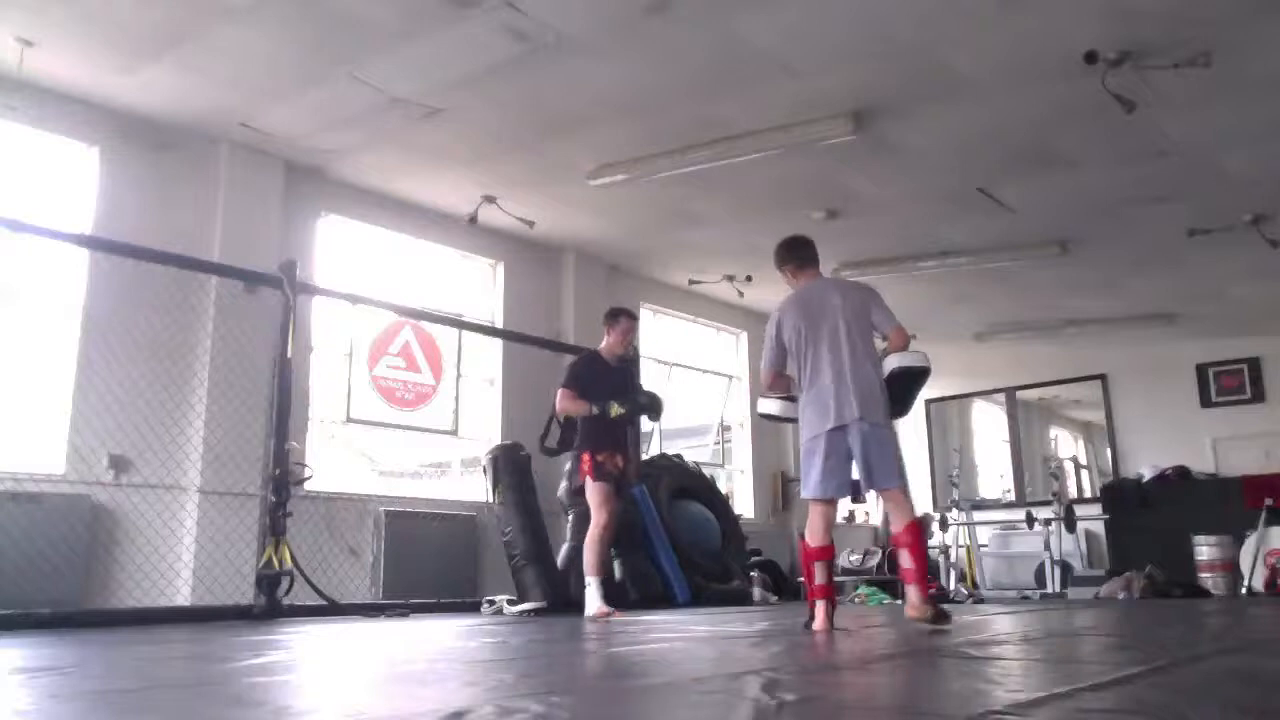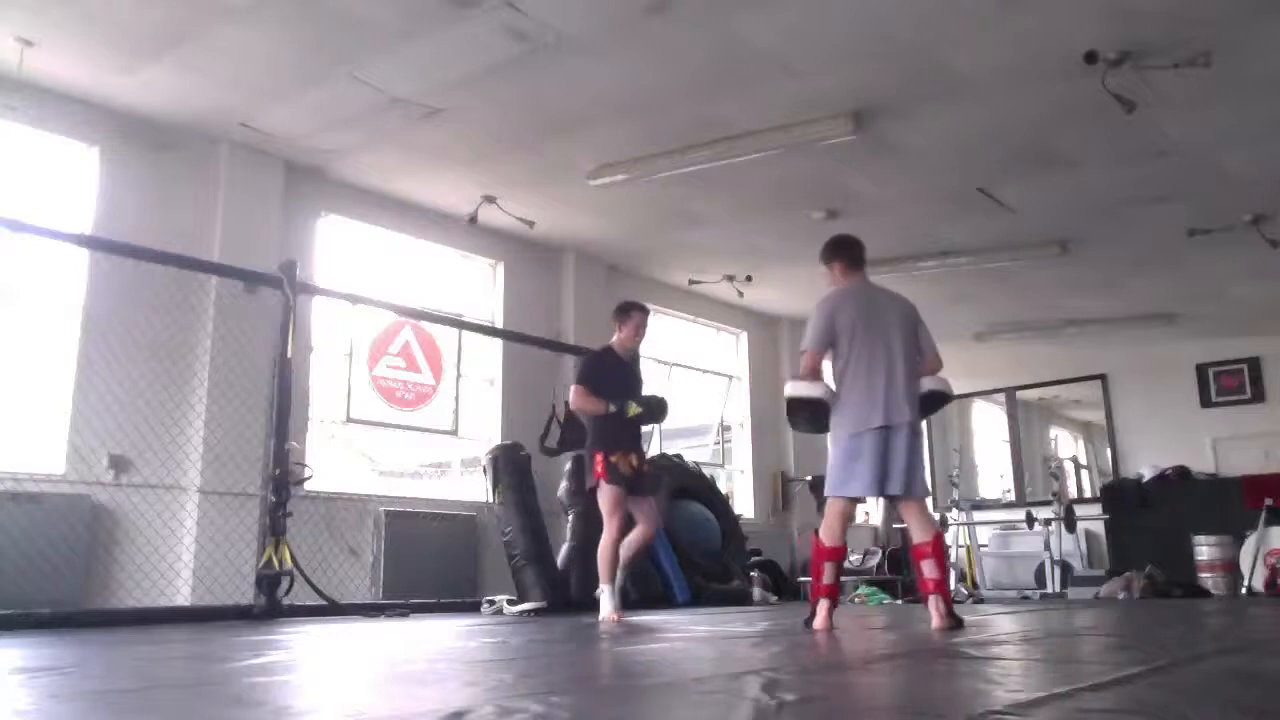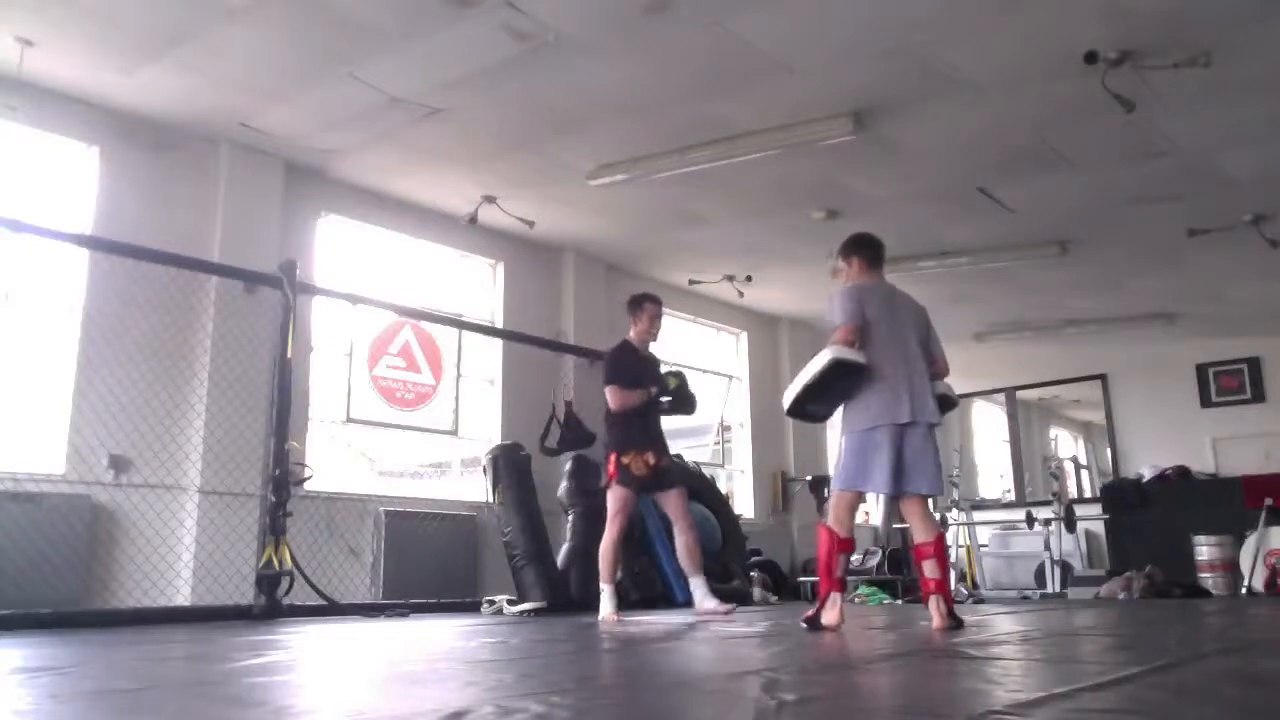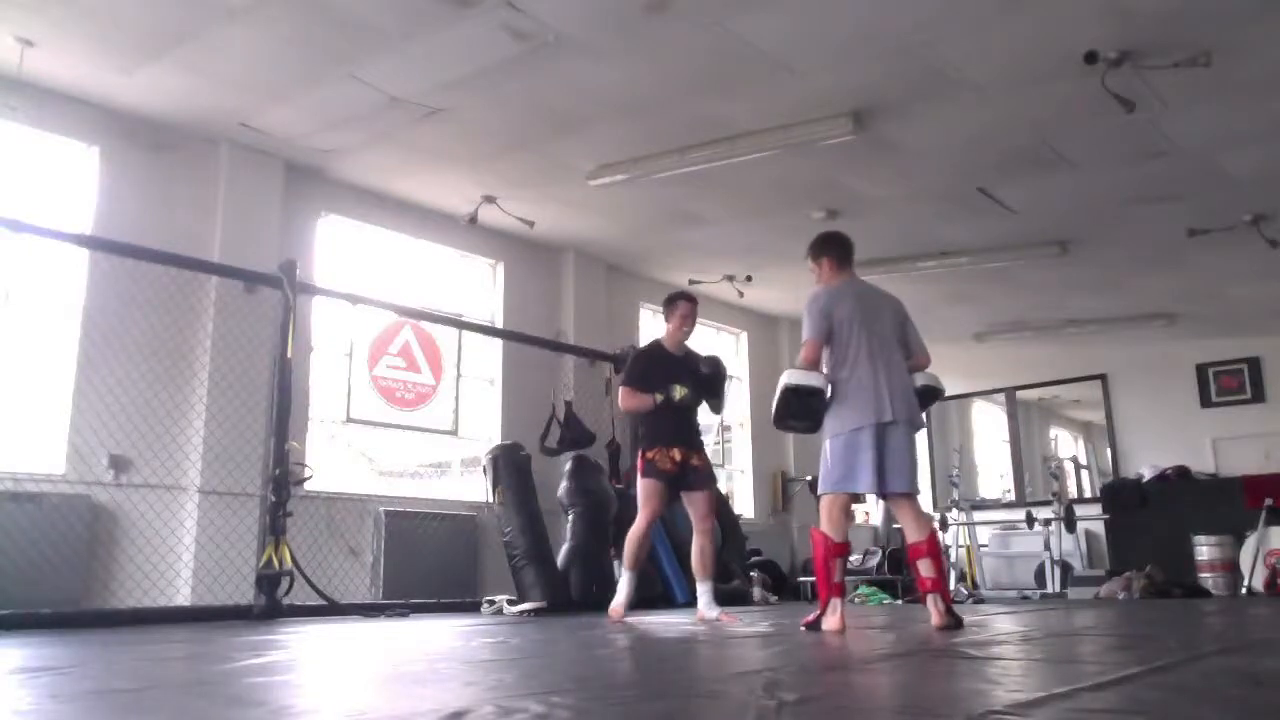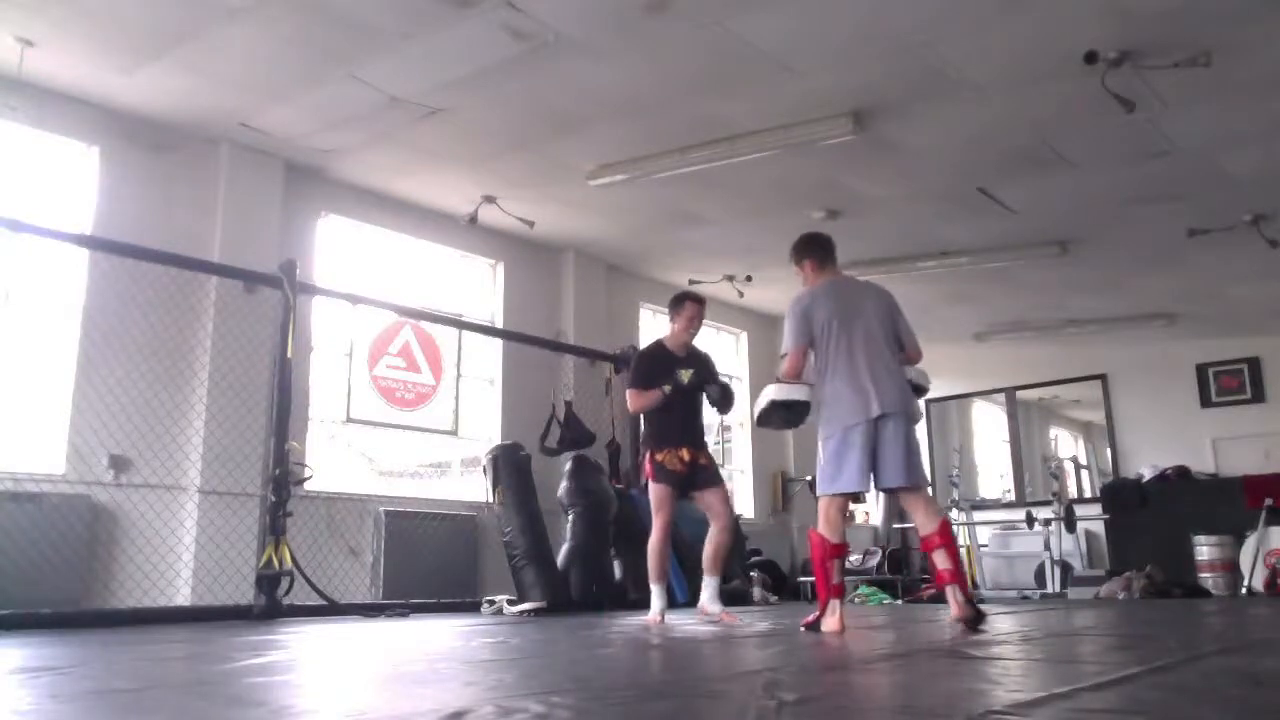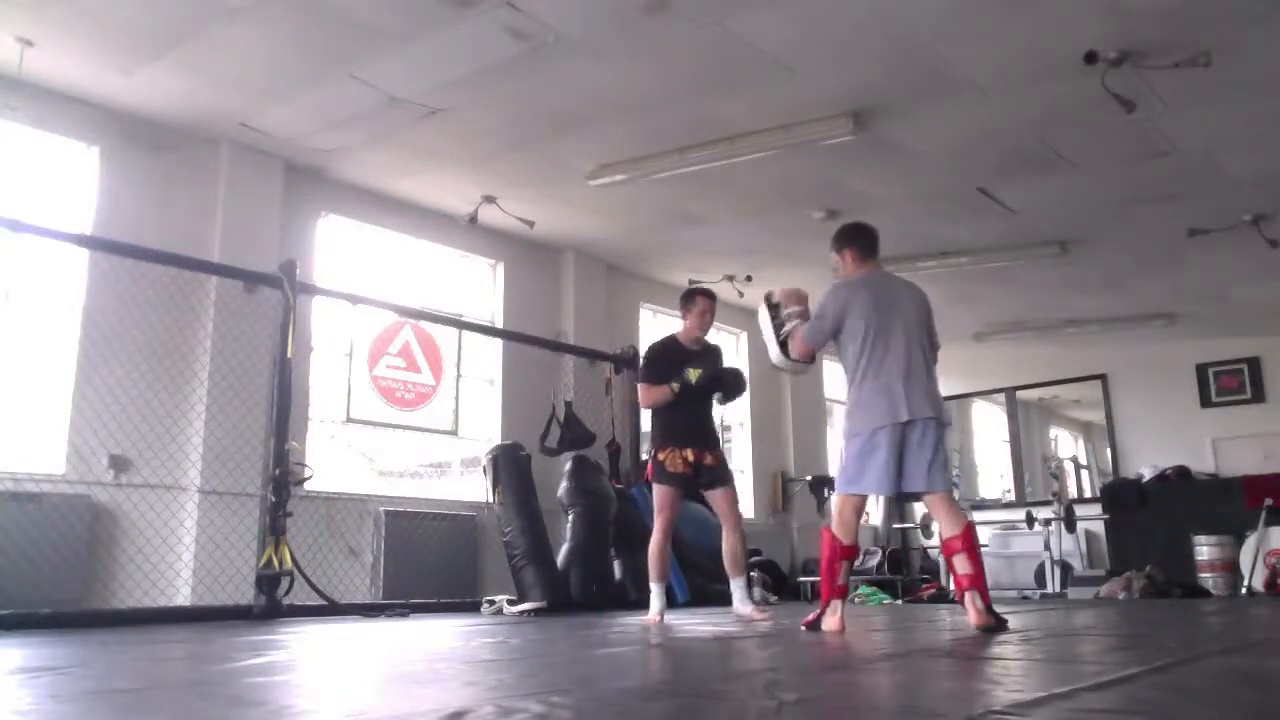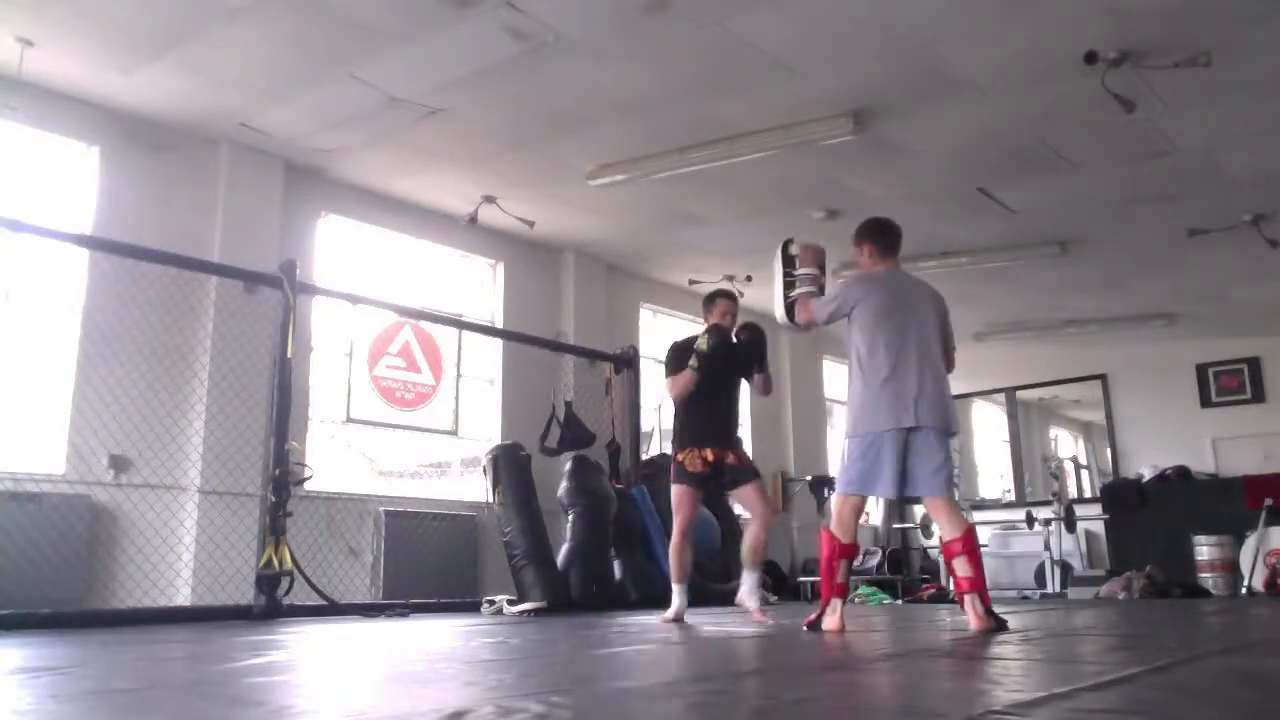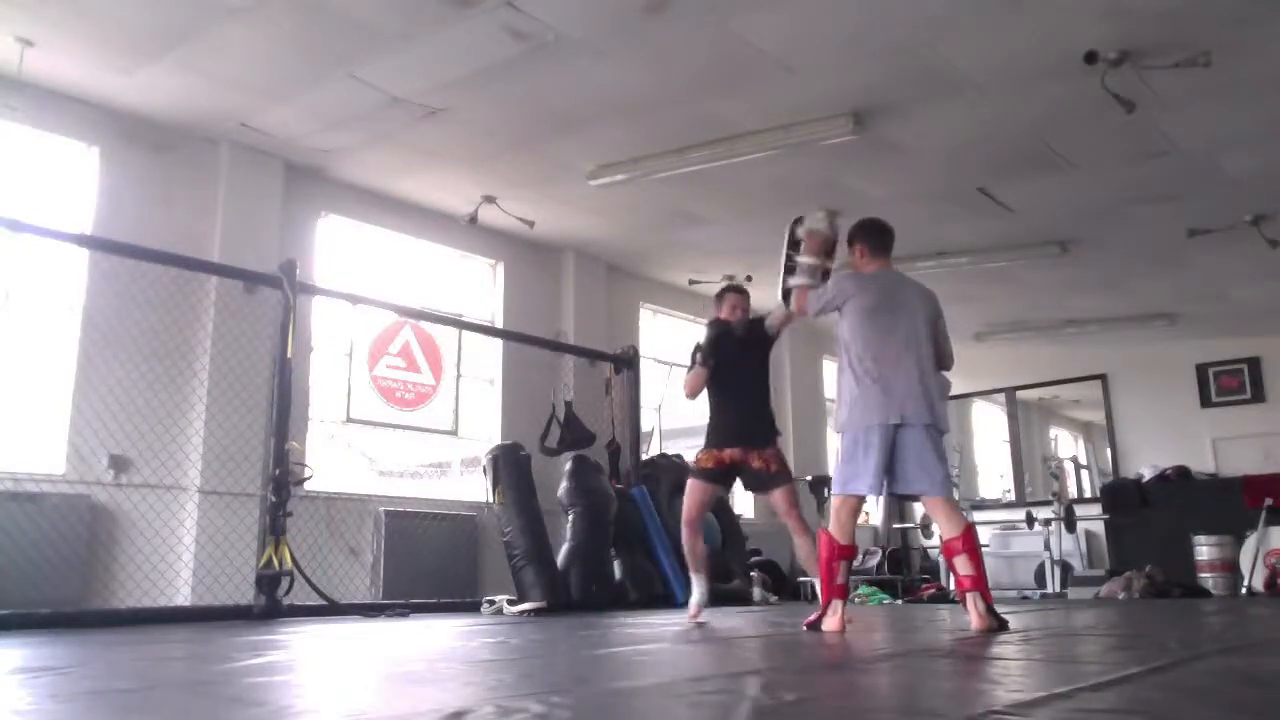
dt=0.3s
person 1, frame 1
left shoulder: (784, 311)
right shoulder: (860, 292)
left elbow: (770, 381)
right elbow: (900, 339)
left hip: (818, 418)
right hip: (868, 410)
left knee: (820, 511)
right knee: (897, 500)
left ankle: (821, 608)
right ankle: (917, 594)
person 1, frame 2
left shoulder: (831, 303)
right shoulder: (902, 305)
left elbow: (808, 366)
right elbow: (933, 364)
left wrist: (820, 383)
left hip: (855, 418)
right hip: (903, 416)
left knee: (837, 510)
right knee: (913, 508)
left ankle: (822, 607)
right ankle: (939, 605)
person 1, frame 3
left shoulder: (852, 294)
right shoulder: (913, 306)
left elbow: (846, 336)
right elbow: (941, 368)
left hip: (870, 412)
right hip: (917, 412)
left knee: (842, 504)
right knee: (916, 508)
left ankle: (831, 602)
right ankle: (940, 606)
person 1, frame 4
left shoulder: (823, 298)
right shoulder: (890, 301)
left elbow: (810, 356)
right elbow: (922, 360)
left hip: (851, 414)
right hip: (898, 410)
left knee: (833, 507)
right knee: (906, 506)
left ankle: (832, 608)
right ankle: (938, 603)
person 1, frame 5
left shoulder: (806, 302)
right shoulder: (879, 294)
left elbow: (793, 369)
right elbow: (913, 354)
left hip: (843, 413)
right hip: (892, 406)
left knee: (831, 507)
right knee: (917, 499)
left ankle: (830, 609)
right ankle: (958, 596)
person 1, frame 6
left shoulder: (844, 292)
right shoulder: (914, 293)
left elbow: (801, 351)
left wrist: (793, 311)
left hip: (871, 414)
right hip: (922, 410)
left knee: (846, 507)
right knee: (941, 501)
left ankle: (831, 610)
right ankle: (977, 603)
person 1, frame 7
left shoulder: (858, 287)
right shoulder: (931, 295)
left elbow: (804, 316)
right elbow: (948, 361)
left wrist: (808, 270)
left hip: (875, 416)
right hip: (928, 415)
left knee: (845, 508)
right knee: (943, 506)
left ankle: (832, 609)
right ankle: (976, 606)
person 1, frame 8
left shoulder: (849, 285)
right shoulder: (923, 295)
left elbow: (800, 305)
right elbow: (946, 361)
left wrist: (810, 258)
left hip: (866, 416)
right hip: (918, 414)
left knee: (843, 508)
right knee: (942, 505)
left ankle: (832, 609)
right ankle: (978, 604)
person 2, frame 1
left shoulder: (627, 372)
right shoulder: (585, 364)
left elbow: (634, 409)
right elbow: (563, 403)
right wrist: (603, 408)
left hip: (620, 453)
right hip: (594, 451)
left knee: (607, 526)
right knee: (602, 518)
left ankle: (593, 598)
right ankle: (595, 598)
person 2, frame 2
left shoulder: (632, 365)
right shoulder: (597, 360)
right elbow: (577, 401)
left wrist: (649, 410)
right wrist: (619, 407)
left hip: (633, 452)
right hip: (607, 451)
left knee: (651, 522)
right knee: (614, 523)
left ankle: (608, 584)
right ankle: (607, 602)
person 2, frame 3
left shoulder: (650, 360)
right shoulder: (618, 356)
right elbow: (616, 401)
left wrist: (664, 403)
right wrist: (656, 388)
left hip: (655, 450)
right hip: (625, 451)
left knee: (683, 519)
right knee: (616, 524)
left ankle: (702, 596)
right ankle: (608, 604)
person 2, frame 4
left shoulder: (696, 361)
right shoulder: (646, 357)
right elbow: (625, 401)
right wrist: (665, 395)
left hip: (691, 449)
right hip: (656, 448)
left knee: (705, 523)
right knee: (648, 516)
left ankle: (706, 603)
right ankle: (624, 590)
person 2, frame 5
left shoulder: (703, 361)
right shoulder: (648, 357)
left elbow: (722, 405)
right elbow: (634, 404)
left wrist: (722, 397)
right wrist: (672, 384)
left hip: (697, 449)
right hip: (662, 450)
left knee: (723, 520)
right knee: (663, 524)
left ankle: (709, 599)
right ankle: (657, 602)
person 2, frame 6
left shoulder: (713, 353)
right shoulder: (660, 351)
right elbow: (645, 398)
left wrist: (731, 387)
right wrist: (683, 380)
left hip: (707, 447)
right hip: (670, 448)
left knee: (732, 521)
right knee: (663, 525)
left ankle: (741, 599)
right ankle: (657, 603)
person 2, frame 7
left shoulder: (737, 351)
right shoulder: (683, 349)
left elbow: (765, 390)
right elbow: (675, 391)
left wrist: (758, 356)
right wrist: (699, 355)
left hip: (728, 447)
right hip: (690, 449)
left knee: (763, 512)
right knee: (683, 526)
left ankle: (748, 590)
right ankle: (679, 602)
person 2, frame 8
left shoulder: (757, 335)
right shoulder: (703, 348)
left elbow: (786, 313)
right elbow: (690, 390)
right wrist: (708, 348)
left hip: (761, 446)
right hip: (718, 447)
left knee: (794, 519)
right knee: (690, 518)
right ankle: (699, 594)
